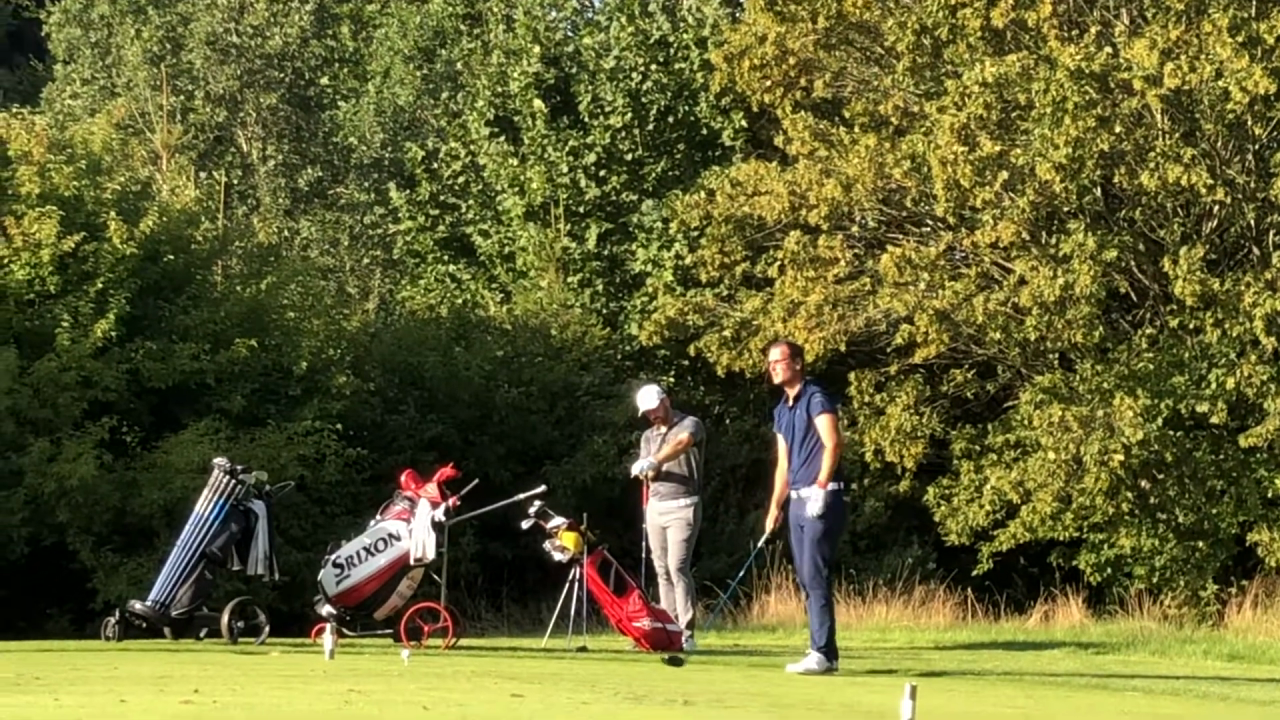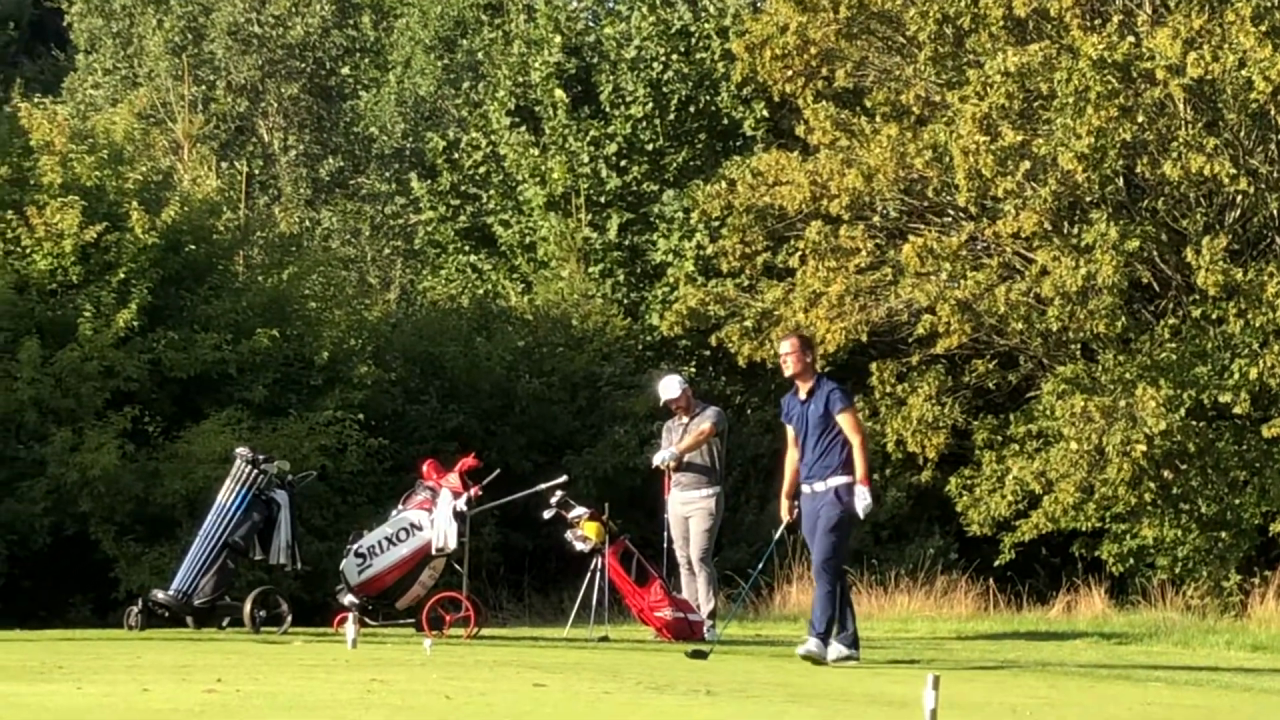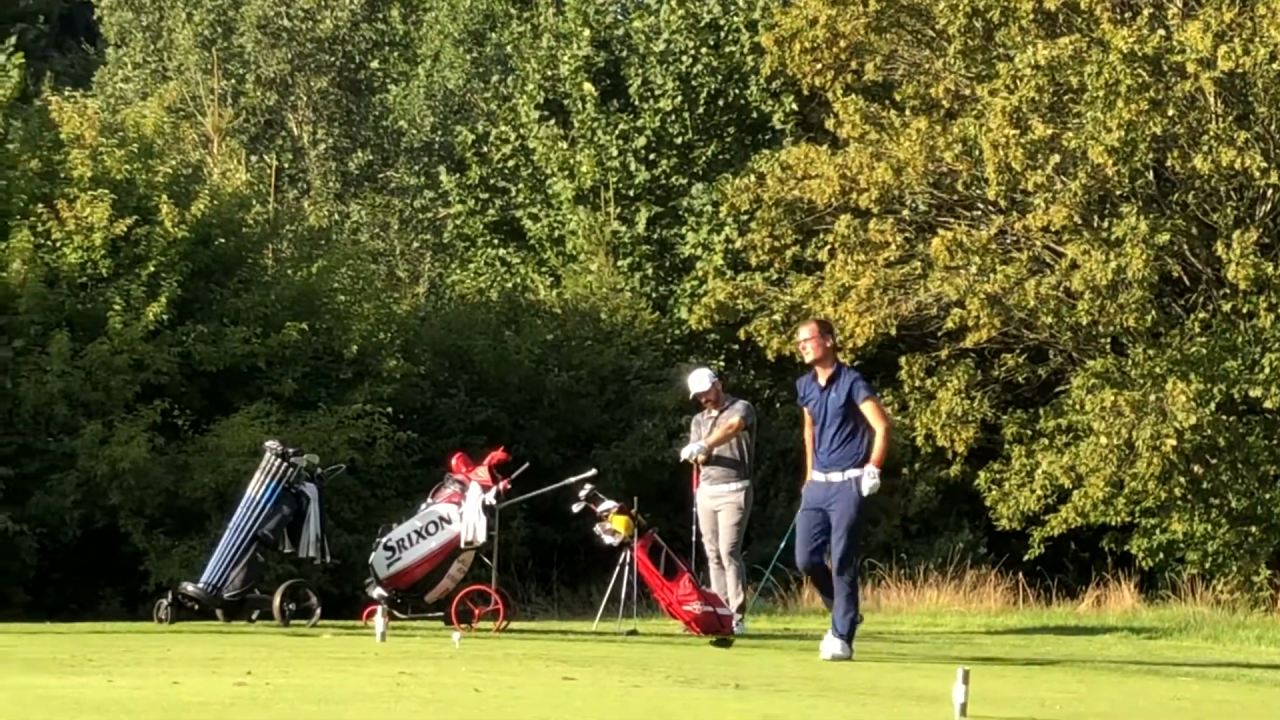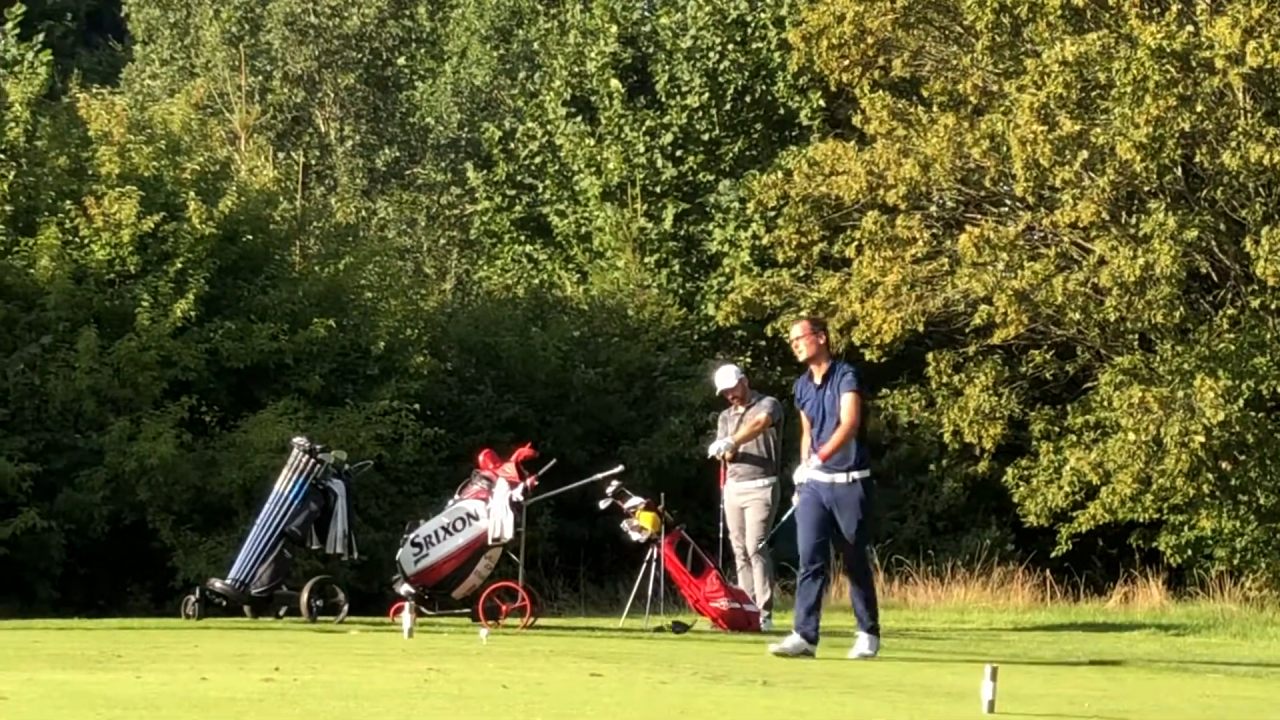
dt=0.4s
person 1, frame 1
left shoulder: (815, 398)
right shoulder: (781, 410)
left elbow: (832, 444)
left wrist: (821, 488)
right wrist: (775, 506)
left hip: (820, 499)
right hip: (798, 502)
left knee: (815, 575)
right knee: (807, 579)
left ankle: (821, 653)
right ankle: (825, 654)
person 1, frame 2
left shoulder: (831, 392)
right shoulder: (789, 402)
left elbow: (857, 439)
left wrist: (862, 484)
right wrist: (786, 495)
left hip: (836, 490)
right hip: (809, 494)
left knee: (823, 563)
right knee: (830, 569)
left ankle: (817, 640)
right ankle: (847, 642)
person 1, frame 3
left shoulder: (853, 381)
right shoulder: (804, 385)
left elbow: (882, 425)
left wrist: (873, 466)
left hip: (849, 484)
right hip: (817, 484)
left knee: (843, 562)
right knee: (805, 558)
left ankle: (843, 638)
right ankle: (843, 614)
person 1, frame 4
left shoulder: (846, 376)
right shoulder: (802, 386)
left elbow: (849, 424)
left wrist: (820, 459)
right wrist: (802, 475)
left hip: (849, 482)
right hip: (815, 484)
left knee: (855, 561)
right knee: (808, 557)
left ankle: (868, 632)
right ankle: (804, 635)
person 2, frame 1
left shoulder: (690, 424)
right shoulder: (648, 435)
left elbow: (680, 444)
right elbow: (645, 472)
left wrist: (653, 460)
right wrist: (648, 470)
left hip: (682, 507)
right hip: (655, 507)
left knee: (678, 568)
right knee: (662, 571)
left ankle: (687, 633)
person 2, frame 2
left shoulder: (712, 414)
right shoulder: (669, 426)
left elbow: (703, 434)
right elbow: (668, 464)
left wrist: (675, 451)
right wrist: (670, 460)
left hip: (705, 497)
right hip: (677, 497)
left knee: (700, 558)
right knee: (684, 561)
left ankle: (708, 623)
person 2, frame 3
left shoulder: (741, 408)
right shoulder: (698, 420)
left elbow: (732, 427)
right elbow: (699, 457)
left wrist: (705, 444)
right wrist: (700, 453)
left hip: (734, 491)
right hip: (706, 491)
left knee: (729, 552)
right knee: (713, 554)
left ankle: (737, 617)
person 2, frame 4
left shoulder: (768, 404)
right shoulder: (725, 417)
left elbow: (758, 423)
right elbow: (727, 455)
left wrist: (731, 441)
right wrist: (727, 451)
left hip: (761, 487)
right hip: (733, 488)
left knee: (756, 549)
right knee: (740, 551)
left ankle: (764, 614)
